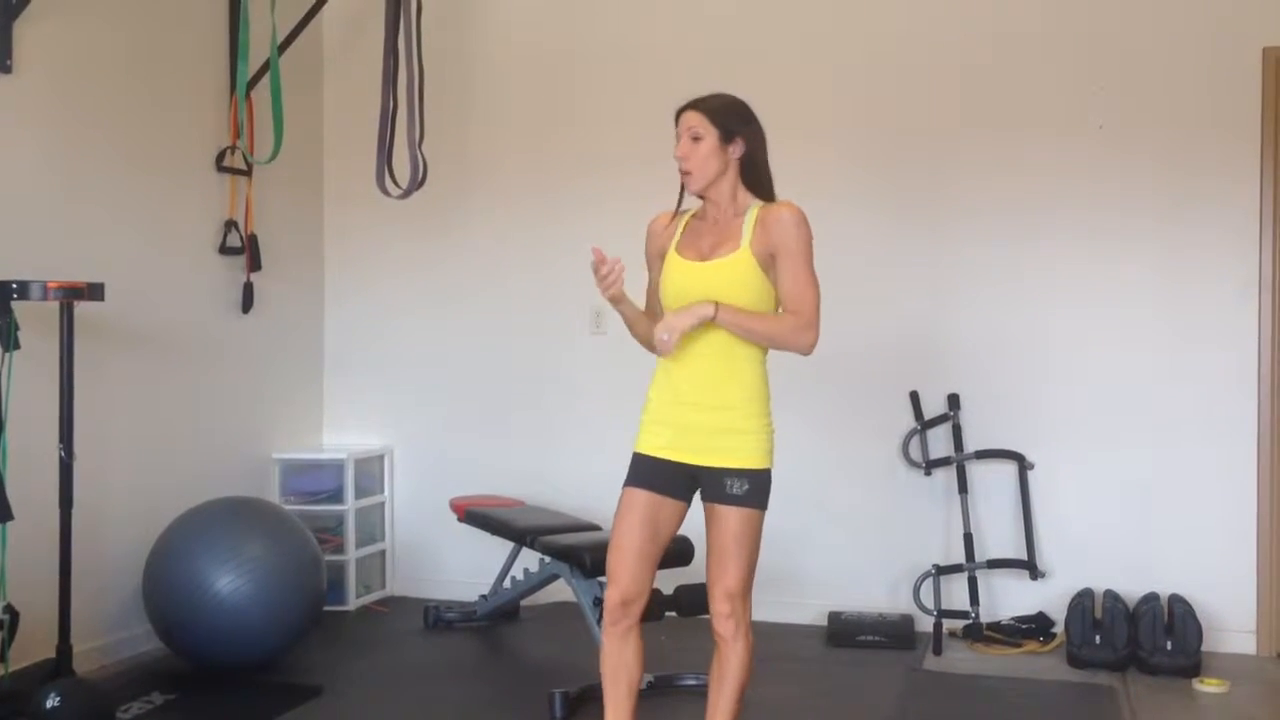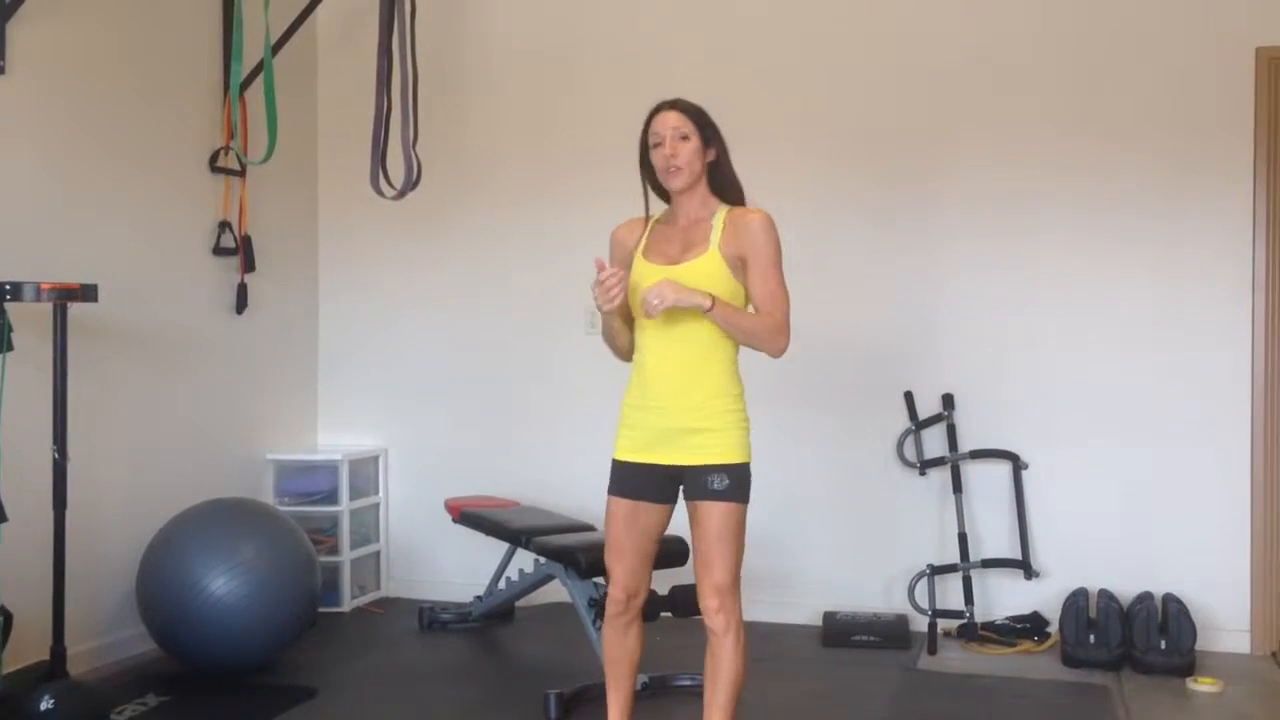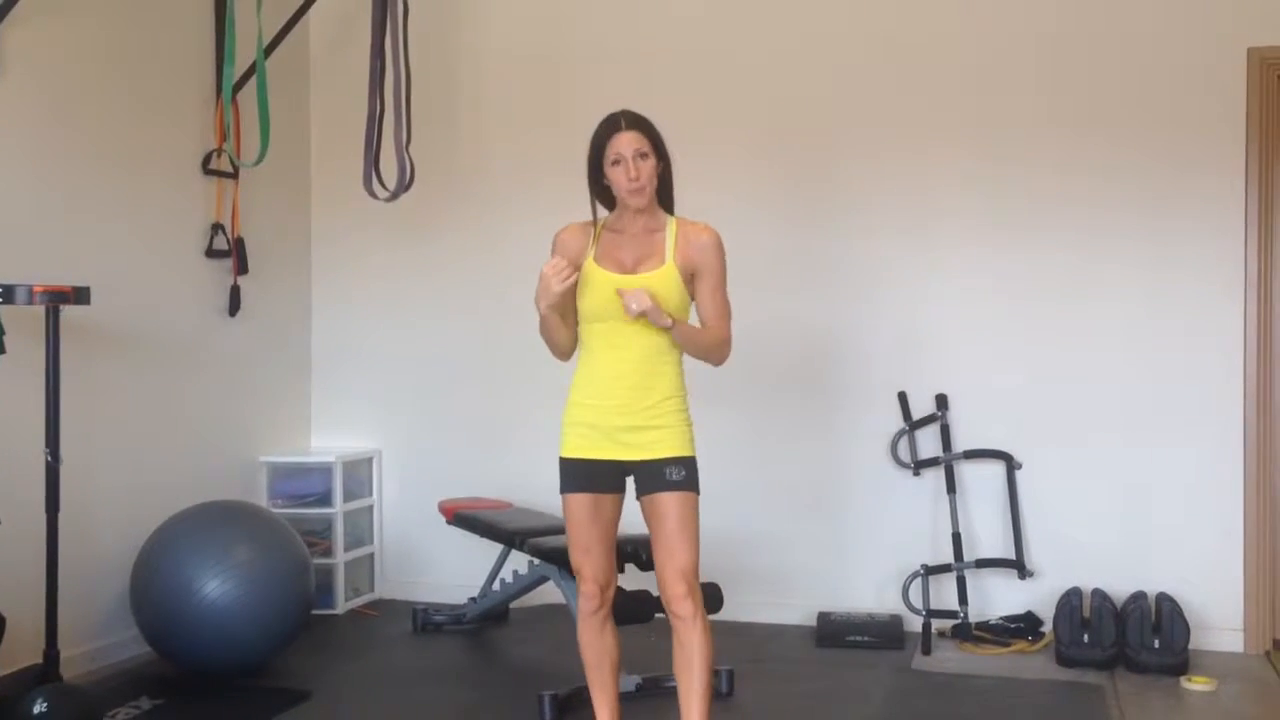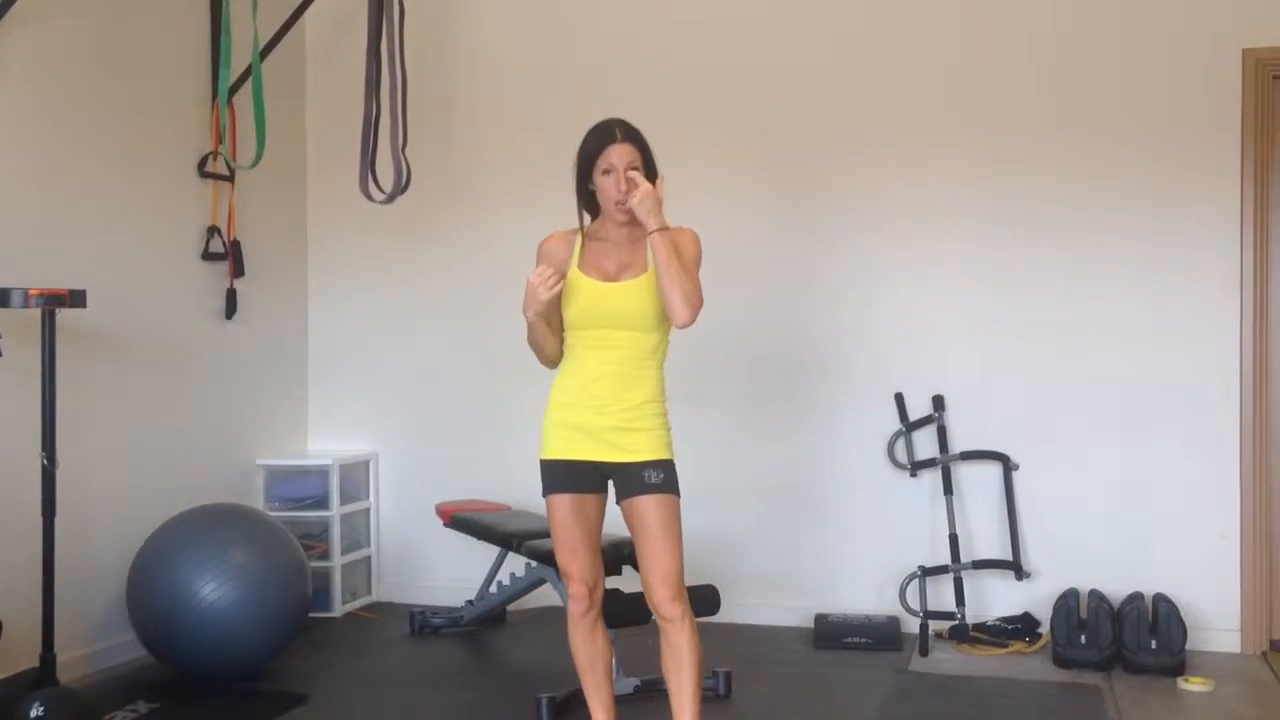
dt=0.5s
person 1, frame 1
left shoulder: (779, 222)
right shoulder: (665, 228)
left elbow: (803, 333)
left wrist: (709, 310)
right wrist: (619, 301)
left hip: (737, 441)
right hip: (665, 436)
left knee: (728, 611)
right knee: (621, 599)
person 1, frame 2
left shoulder: (747, 227)
right shoulder: (630, 236)
left elbow: (776, 337)
left wrist: (701, 299)
right wrist: (608, 308)
left hip: (714, 438)
right hip: (641, 436)
left knee: (718, 605)
right knee: (622, 596)
person 1, frame 3
left shoulder: (697, 241)
right shoulder: (574, 241)
left elbow: (718, 347)
right elbow: (562, 347)
left wrist: (664, 317)
right wrist: (546, 305)
left hip: (663, 436)
right hip: (588, 434)
left knee: (682, 596)
right knee: (593, 592)
person 1, frame 4
left shoulder: (677, 242)
right shoulder: (559, 248)
left elbow: (685, 312)
right elbow: (549, 356)
left wrist: (653, 224)
right wrist: (533, 314)
left hip: (642, 440)
right hip: (569, 436)
left knee: (668, 599)
right knee: (582, 595)
